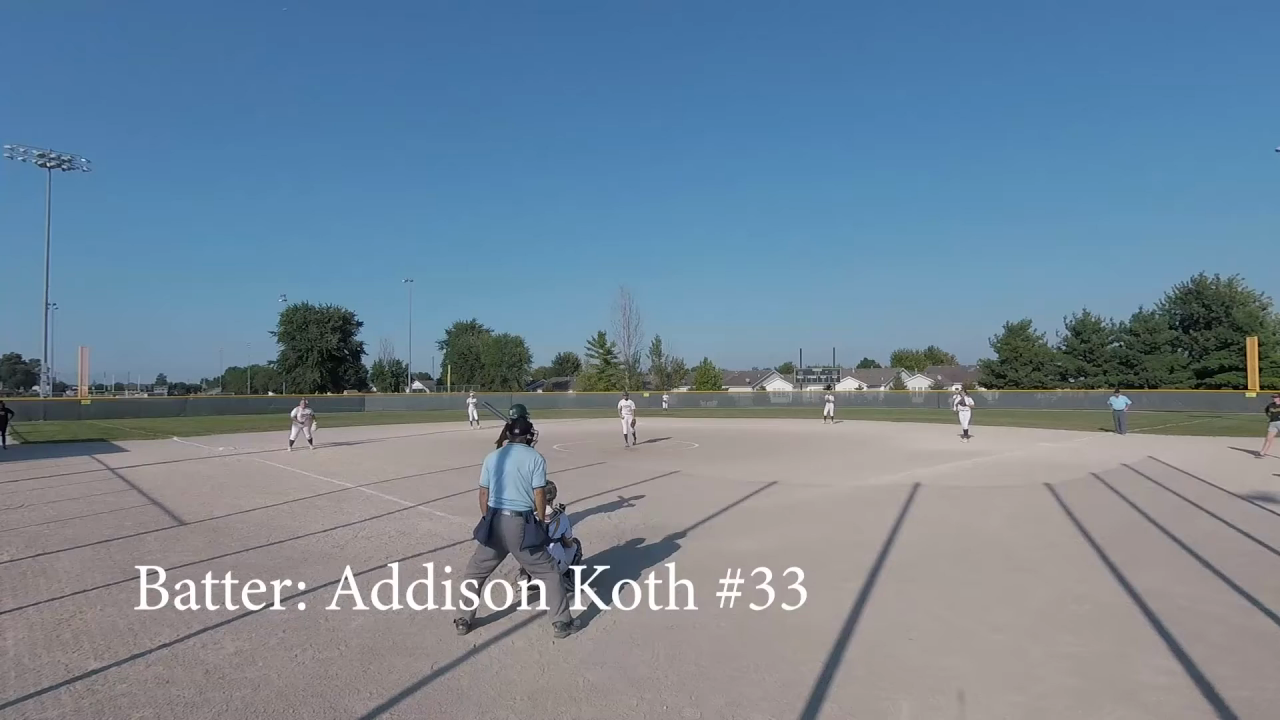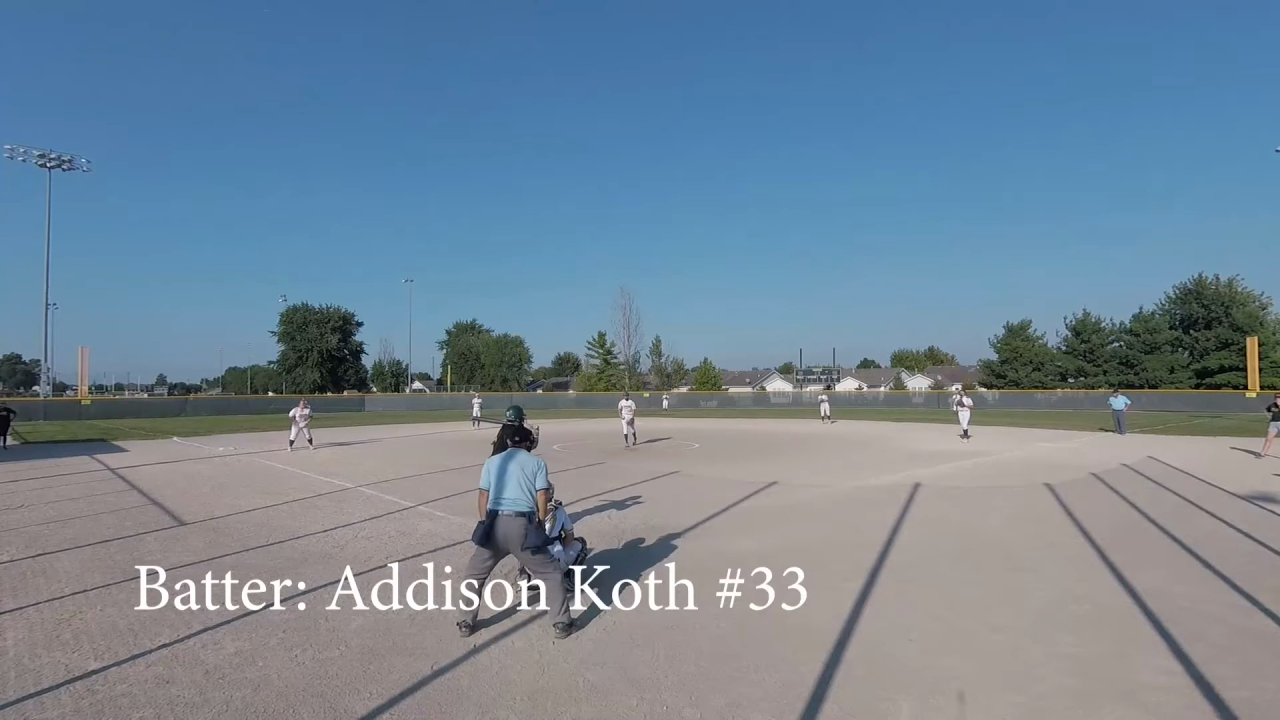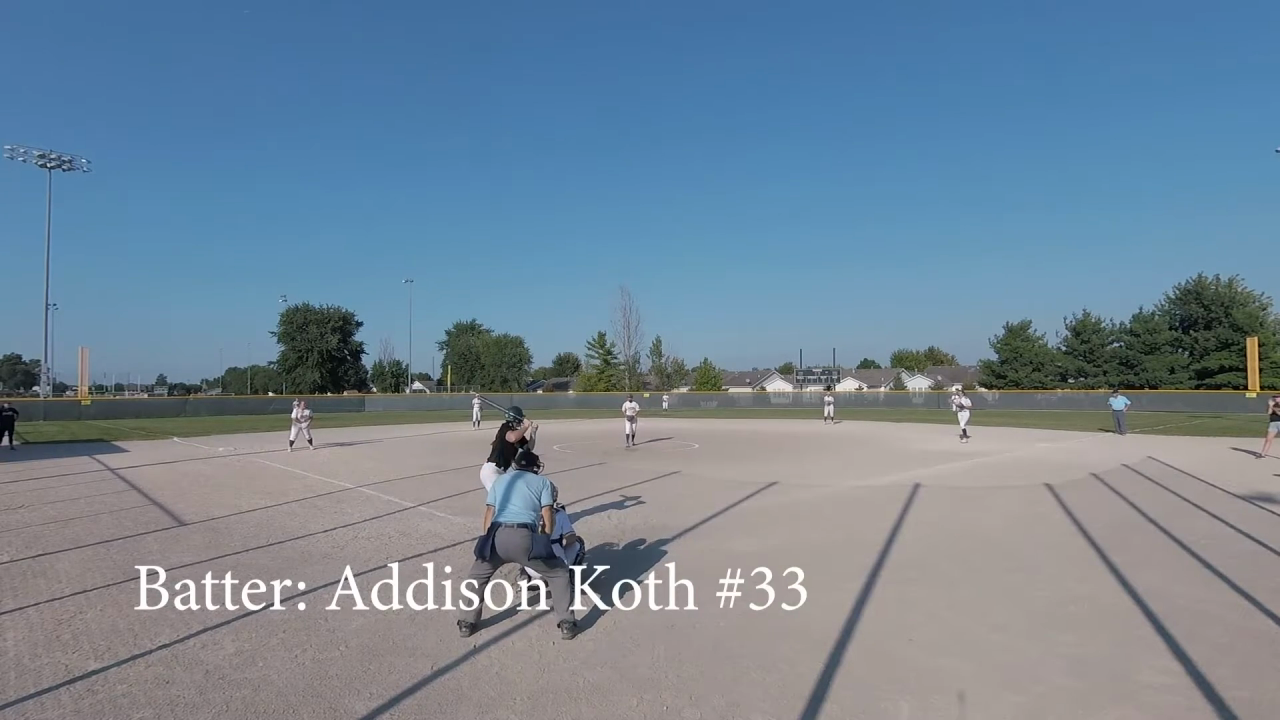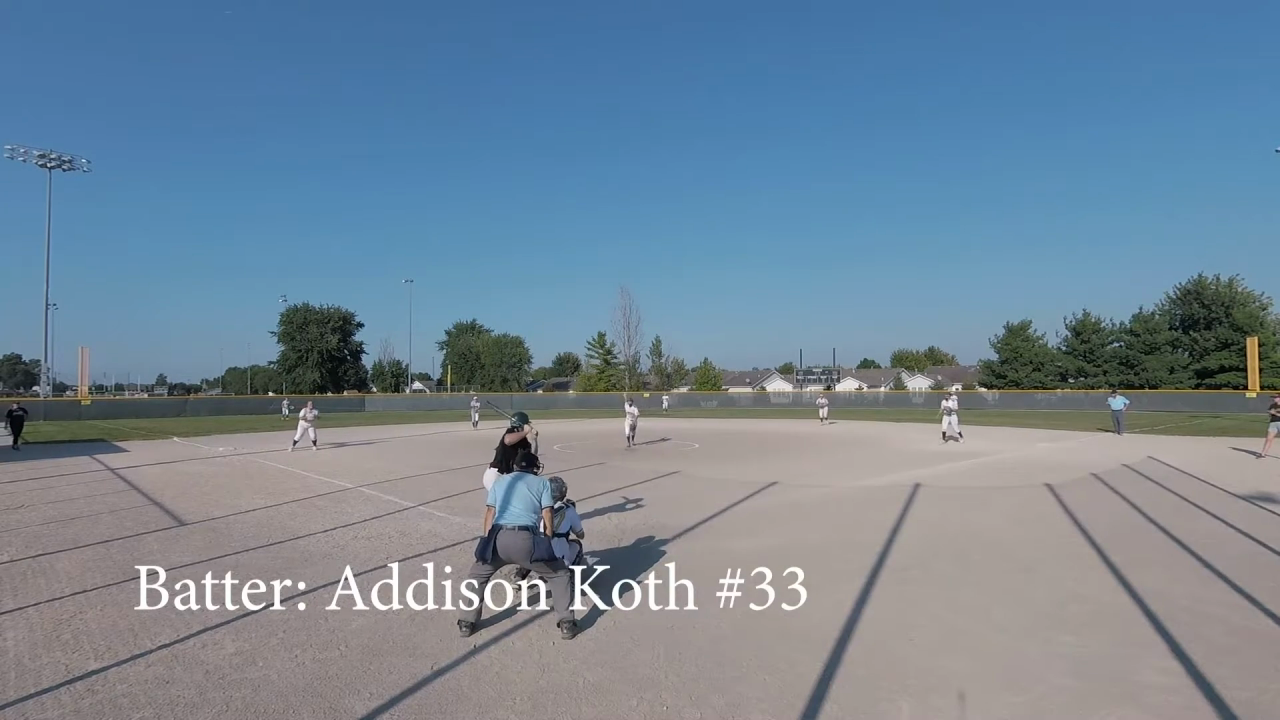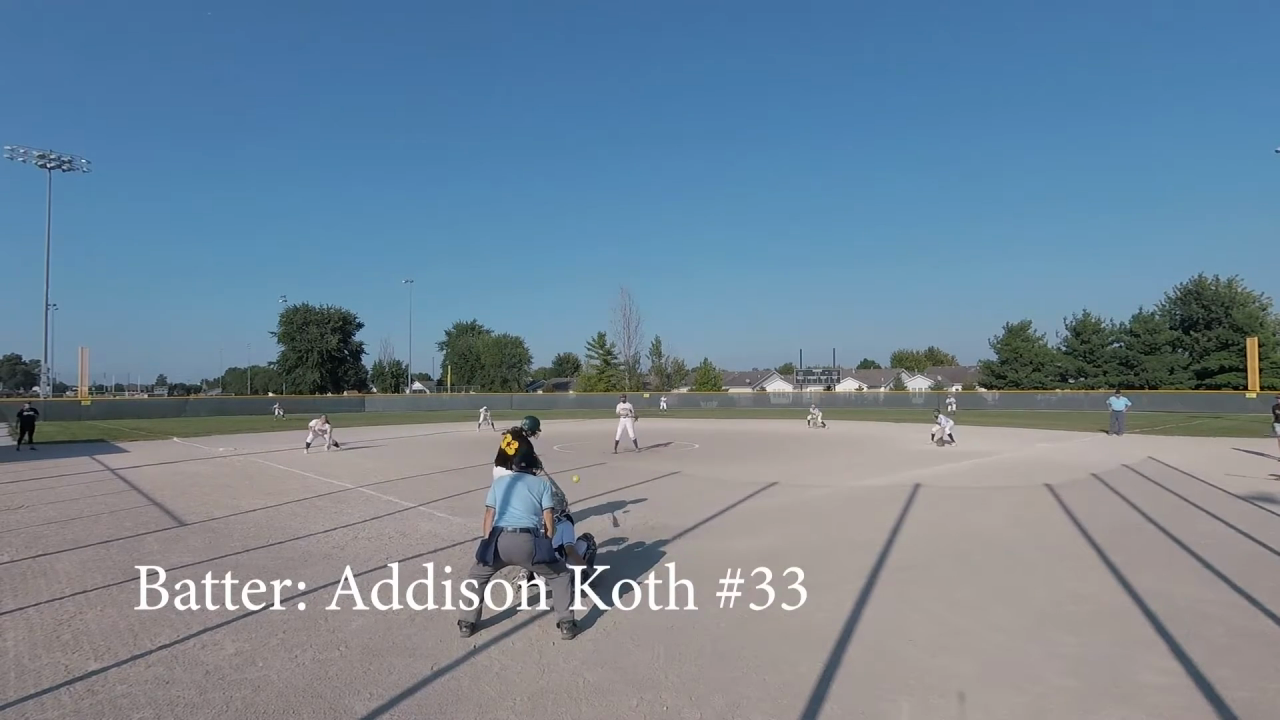
dt=1s
person 1, frame 1
left shoulder: (492, 457)
right shoulder: (535, 458)
left elbow: (483, 493)
right elbow: (539, 495)
right wrist: (541, 521)
left hip: (495, 522)
right hip: (522, 524)
left knee: (475, 572)
right knee: (548, 572)
left ankle: (464, 620)
right ankle: (561, 623)
person 1, frame 2
left shoulder: (492, 461)
right shoulder: (537, 462)
left elbow: (483, 496)
right elbow: (542, 497)
left wrist: (485, 524)
right wrist: (540, 525)
left hip: (495, 523)
right hip: (523, 525)
left knee: (475, 574)
right knee: (550, 572)
left ankle: (466, 622)
right ankle: (561, 623)
person 1, frame 3
left shoulder: (500, 480)
right shoulder: (542, 482)
left elbow: (489, 512)
right elbow: (547, 514)
left wrist: (487, 541)
right wrist: (546, 543)
left hip: (498, 536)
right hip: (525, 537)
left knee: (477, 576)
right knee: (559, 573)
left ankle: (467, 623)
right ankle: (566, 623)
person 1, frame 4
left shoulder: (500, 481)
right shoulder: (542, 483)
left elbow: (490, 513)
right elbow: (547, 516)
left wrist: (487, 543)
right wrist: (547, 545)
left hip: (498, 538)
right hip: (526, 539)
left knee: (477, 576)
right knee: (560, 574)
left ankle: (467, 623)
right ankle: (566, 623)
person 1, frame 5
left shoulder: (499, 482)
right shoulder: (543, 484)
left elbow: (489, 515)
right elbow: (548, 518)
left wrist: (487, 543)
left hip: (500, 540)
right hip: (527, 541)
left knee: (477, 576)
right knee: (560, 575)
left ankle: (467, 624)
right ankle: (567, 625)
